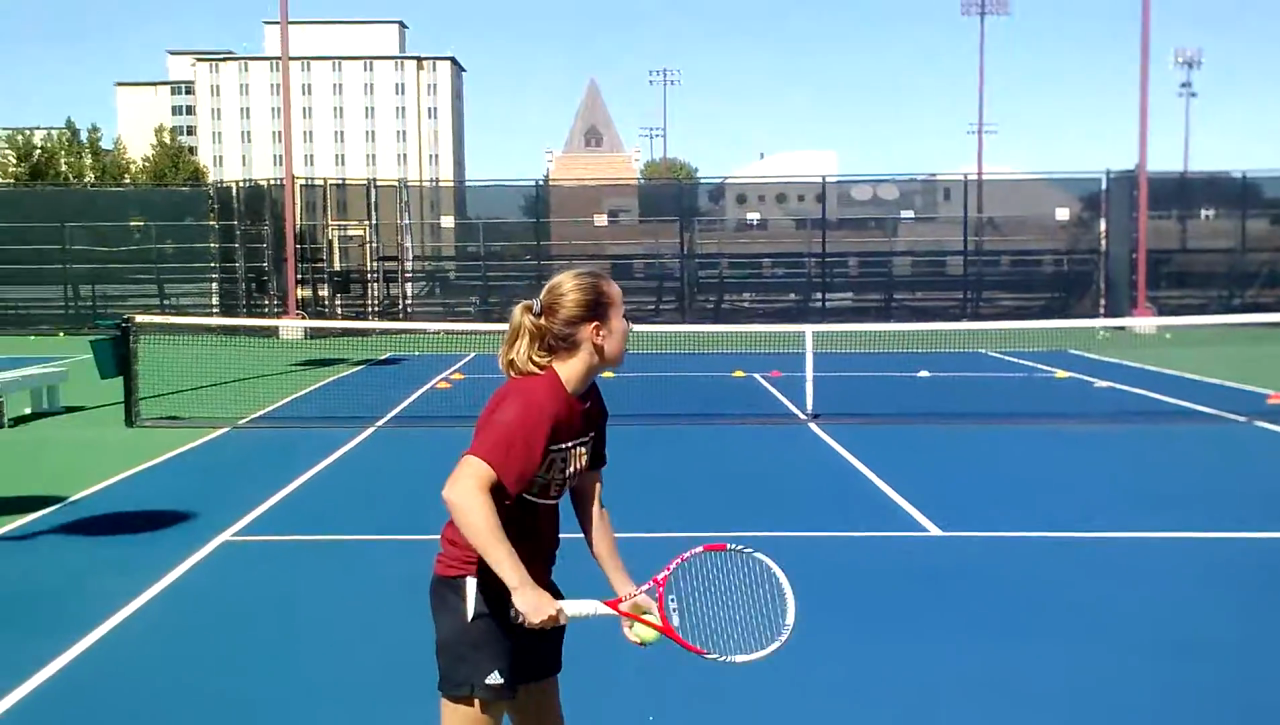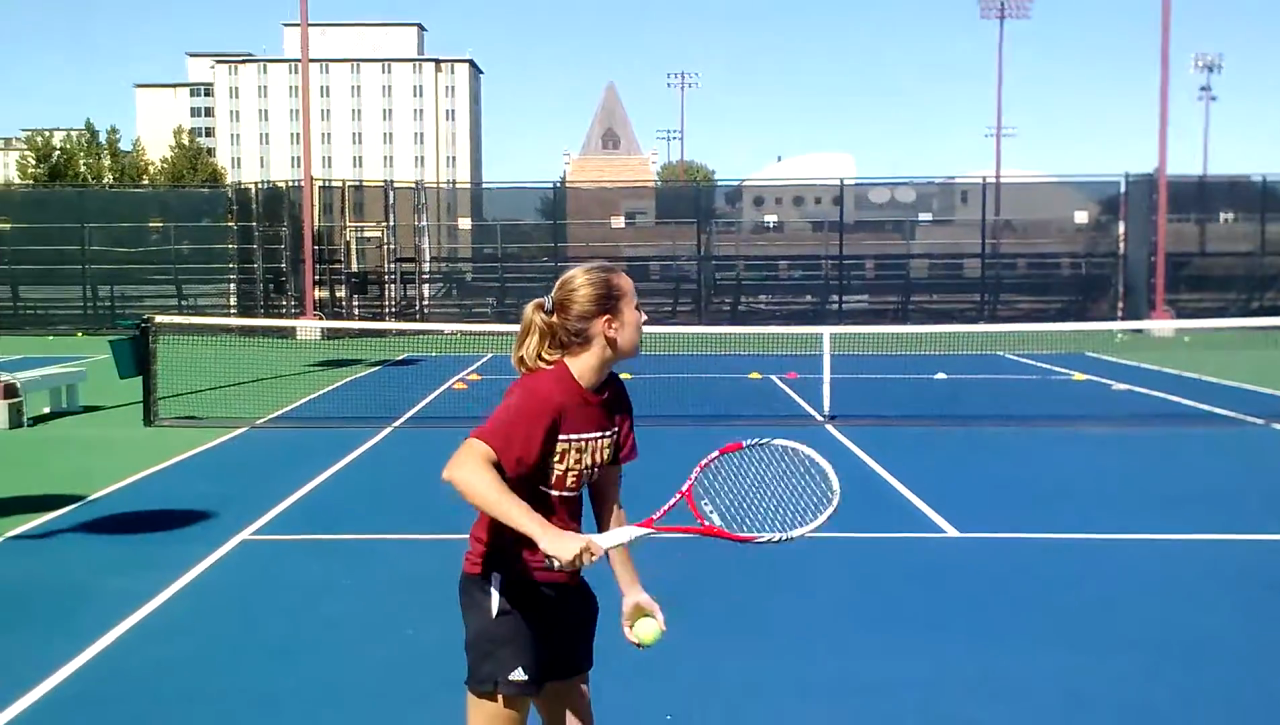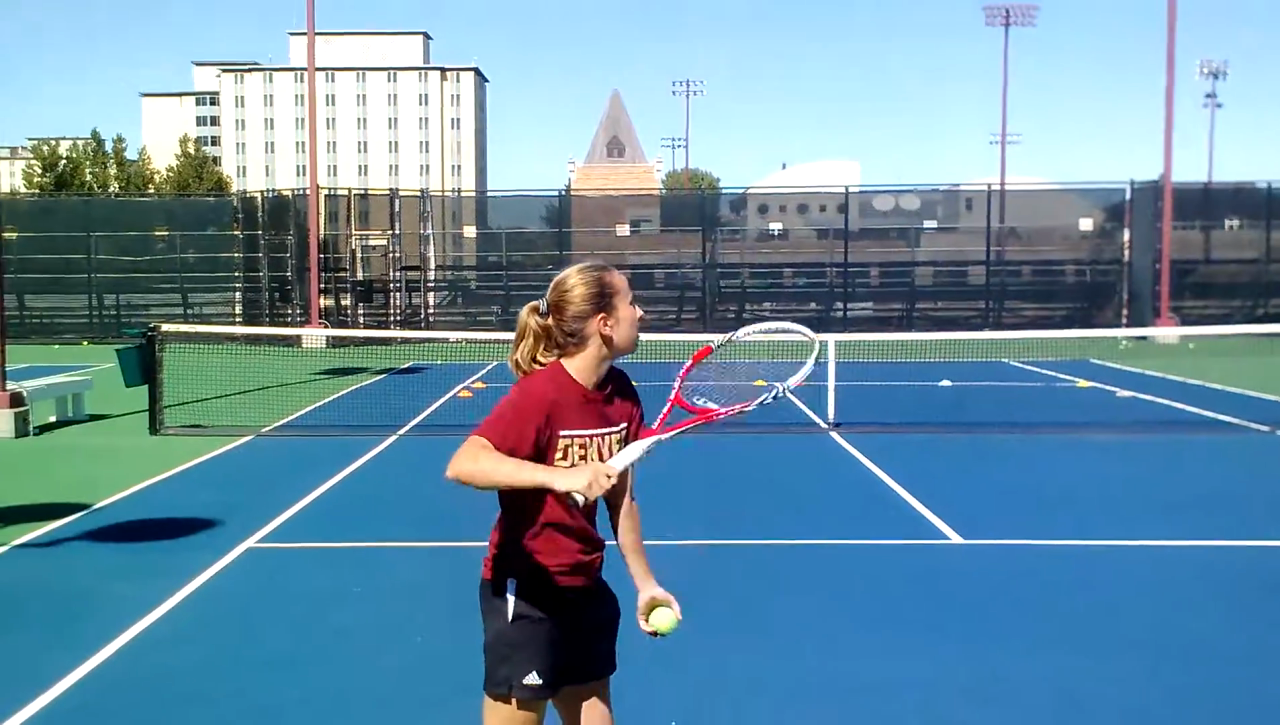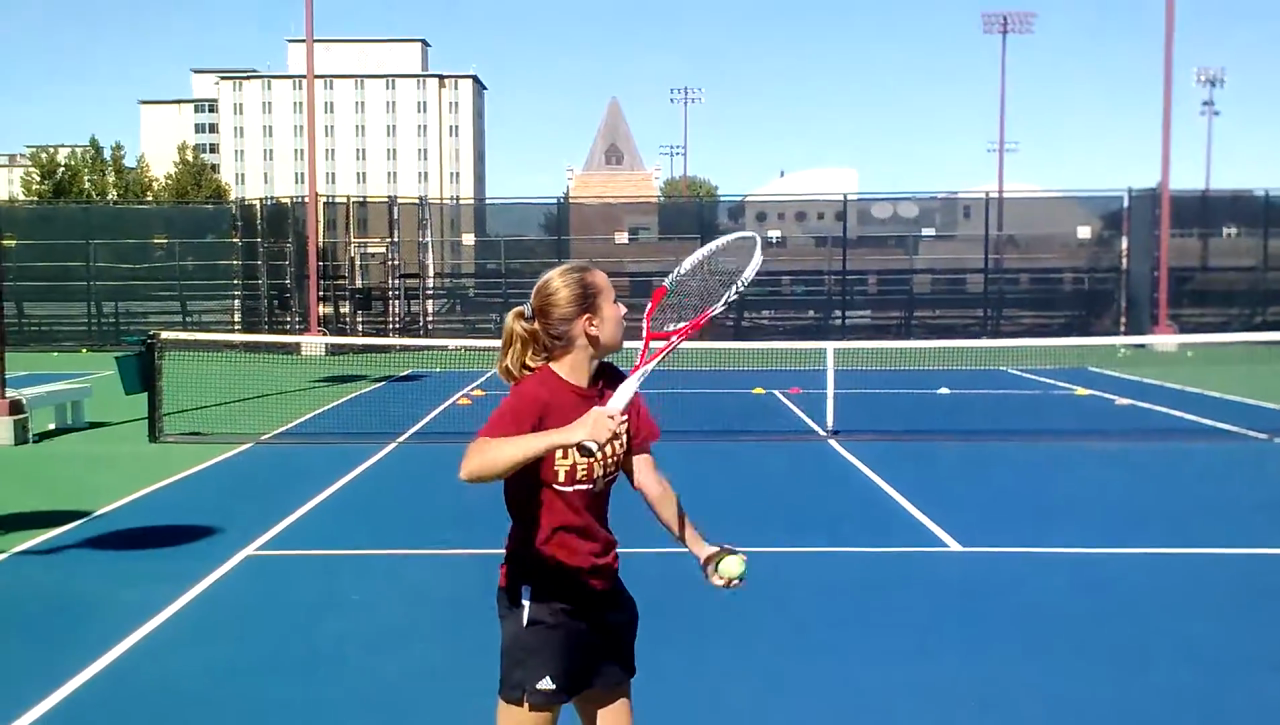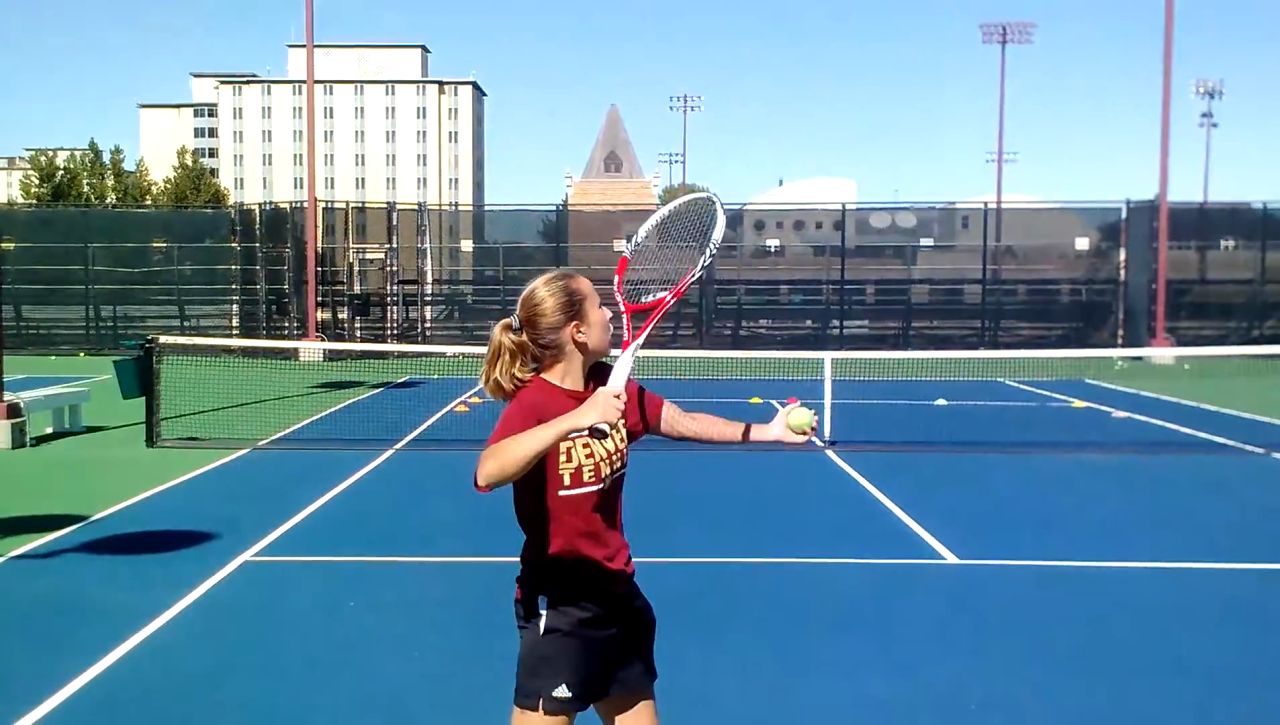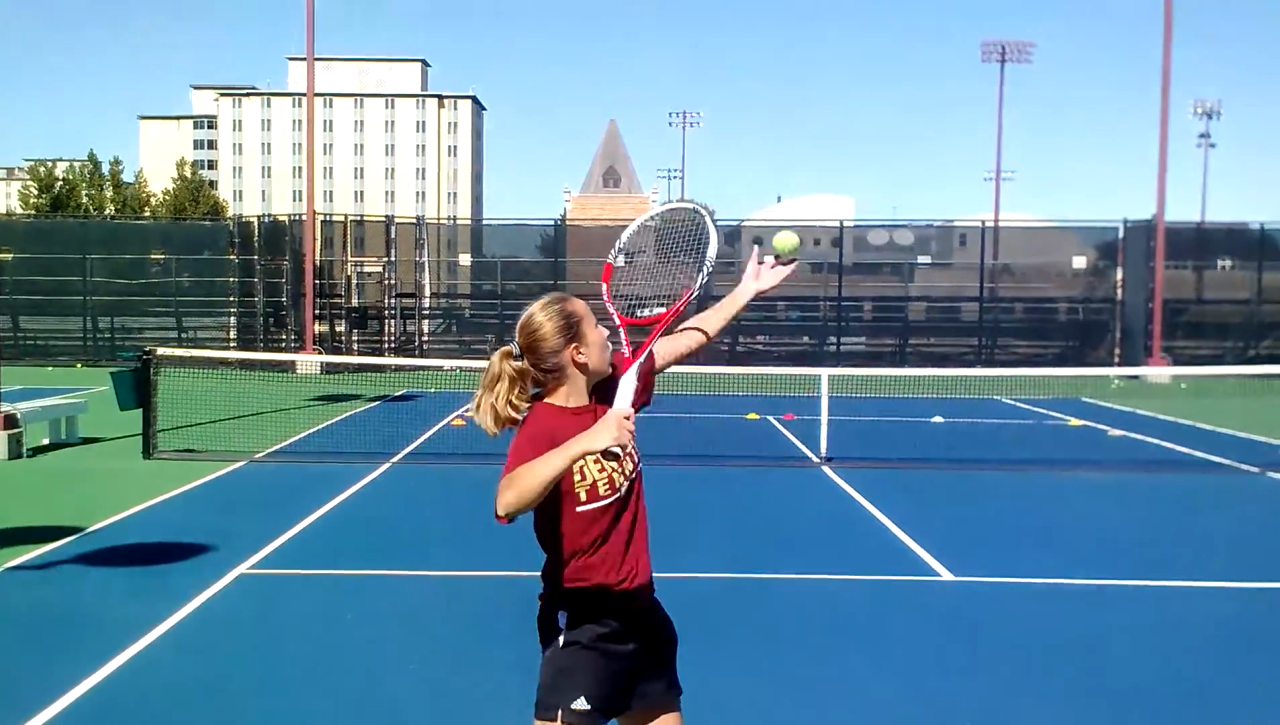
dt=0.1s
person 1, frame 1
left shoulder: (588, 403)
right shoulder: (533, 401)
left elbow: (590, 504)
right elbow: (461, 492)
left wrist: (624, 587)
right wrist: (523, 588)
left hip: (529, 588)
right hip: (479, 587)
person 1, frame 2
left shoulder: (615, 396)
right shoulder: (543, 393)
right elbow: (462, 469)
left wrist: (631, 588)
right wrist: (545, 533)
left hip: (563, 585)
right hip: (509, 588)
person 1, frame 3
left shoulder: (621, 392)
right shoulder: (540, 393)
right elbow: (462, 465)
left wrist: (644, 582)
right wrist: (559, 476)
left hip: (585, 588)
right hip: (526, 592)
person 1, frame 4
left shoulder: (617, 386)
right shoulder: (527, 394)
left elbow: (648, 478)
right elbow: (473, 466)
left wrist: (698, 546)
right wrist: (571, 432)
left hip: (599, 588)
right hip: (542, 598)
person 1, frame 5
left shoulder: (611, 385)
right shoulder: (529, 405)
left elbow: (680, 420)
right elbow: (487, 474)
left wrist: (760, 430)
right wrist: (575, 419)
left hip: (616, 592)
right hip: (560, 606)
person 1, frame 6
left shoulder: (612, 388)
right shoulder: (538, 430)
left elbow: (684, 340)
right elbow: (507, 502)
left wrist: (748, 290)
right wrist: (582, 441)
left hip: (637, 607)
right hip: (581, 625)
